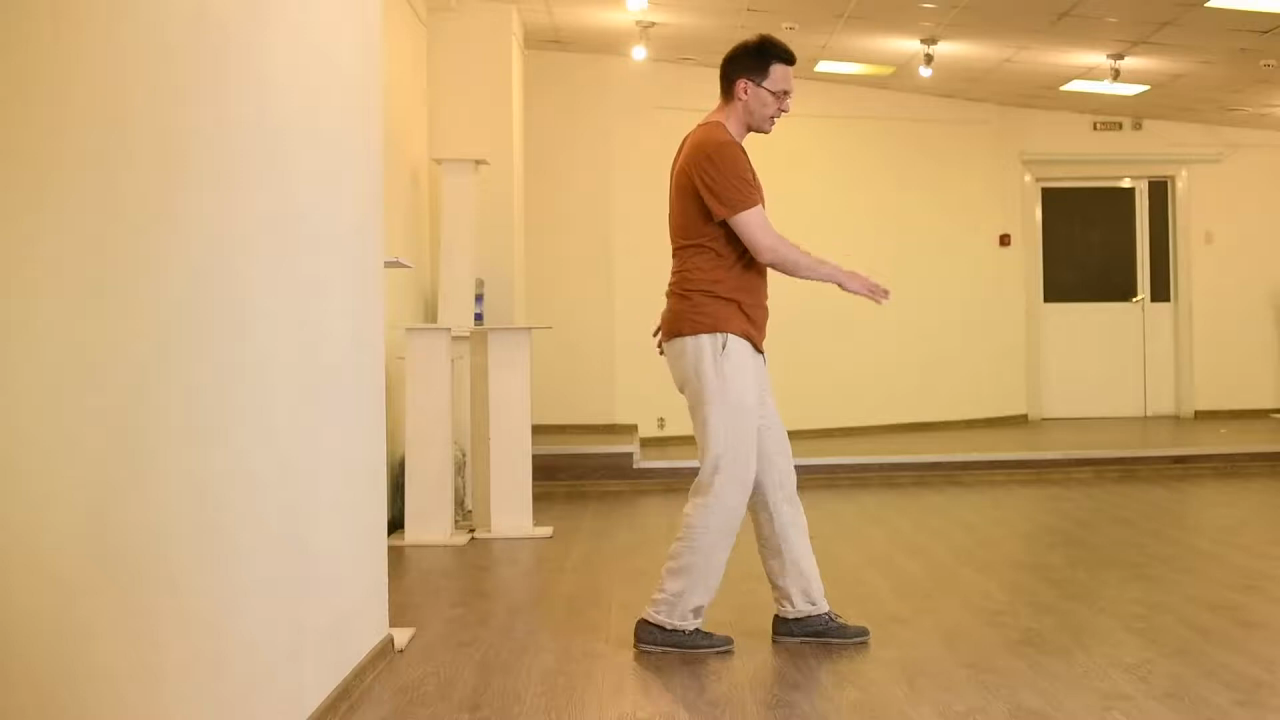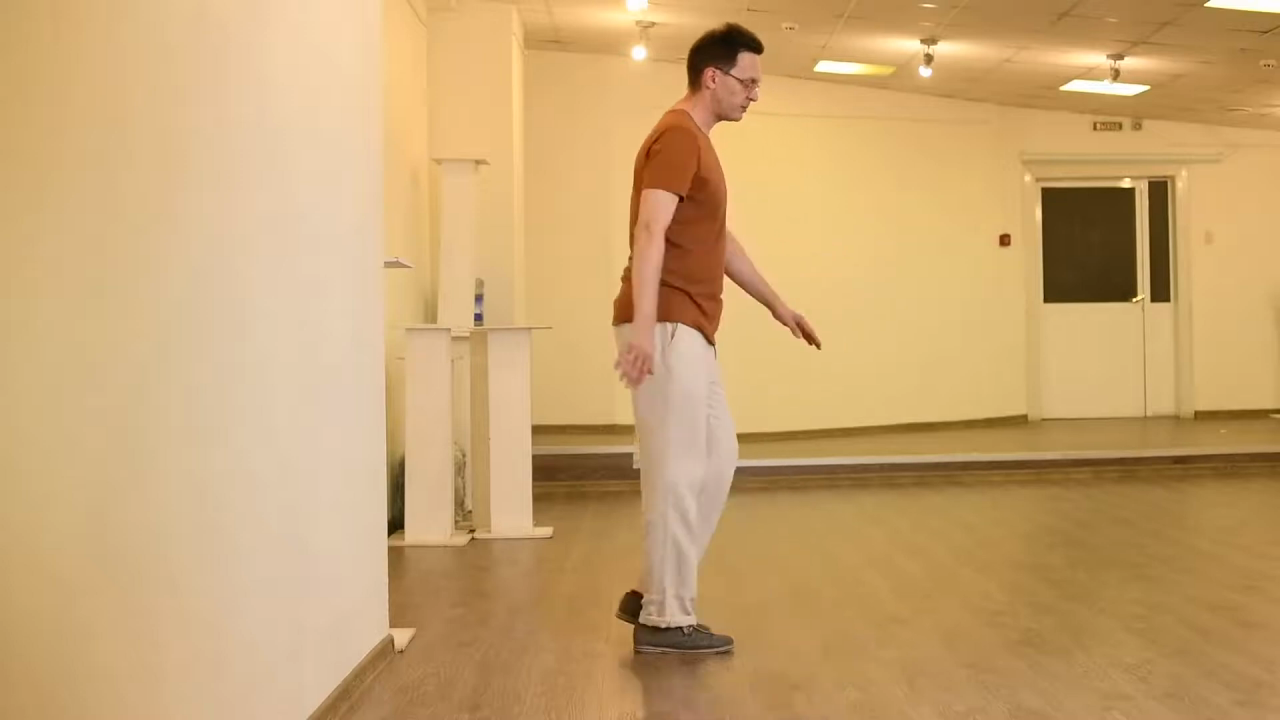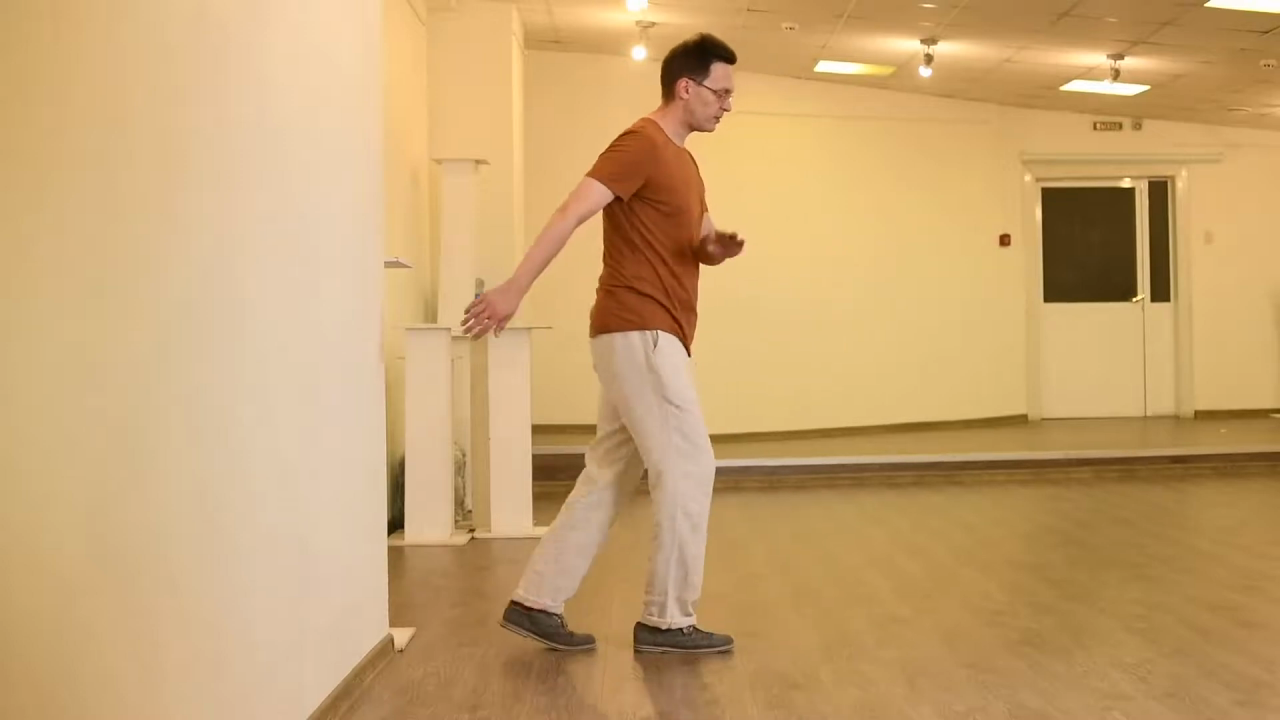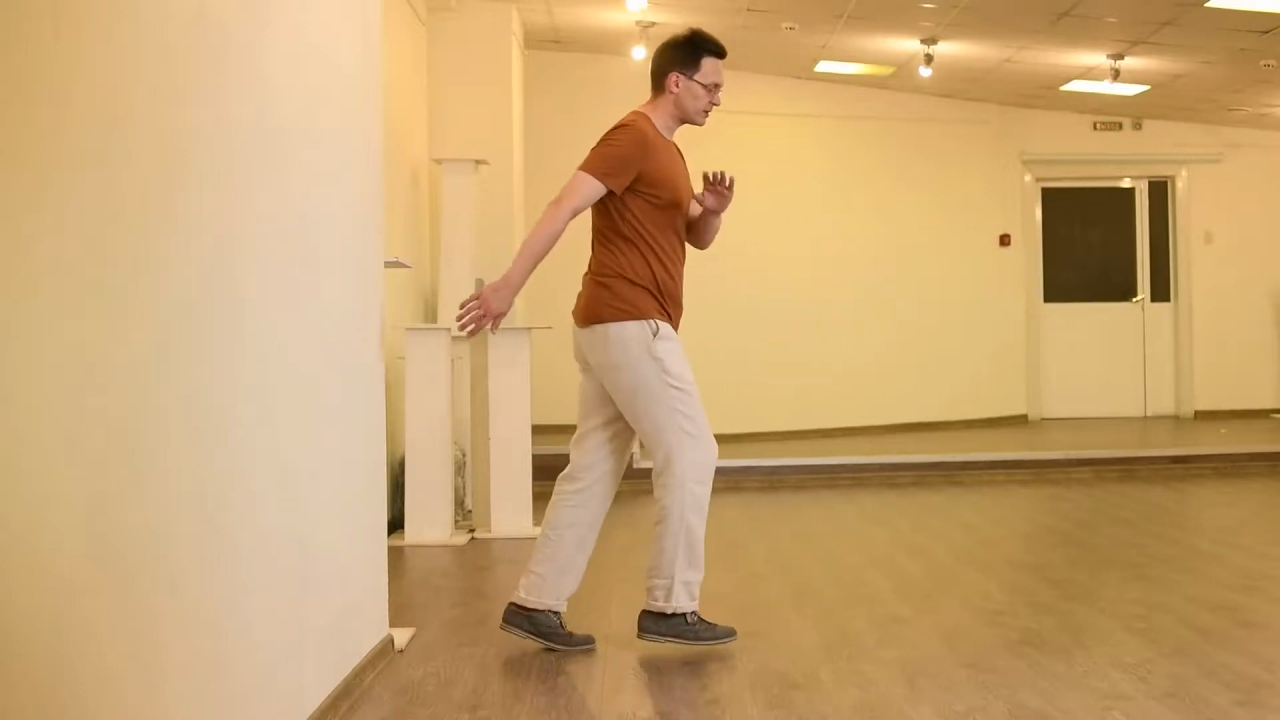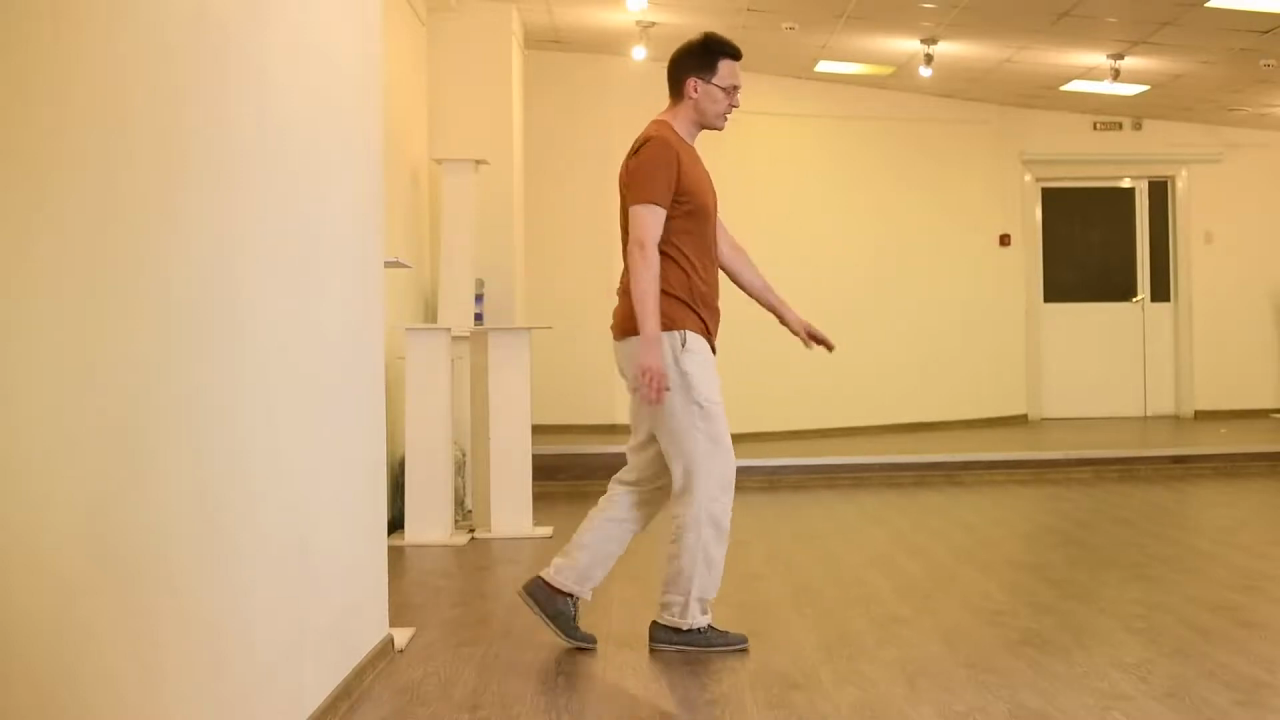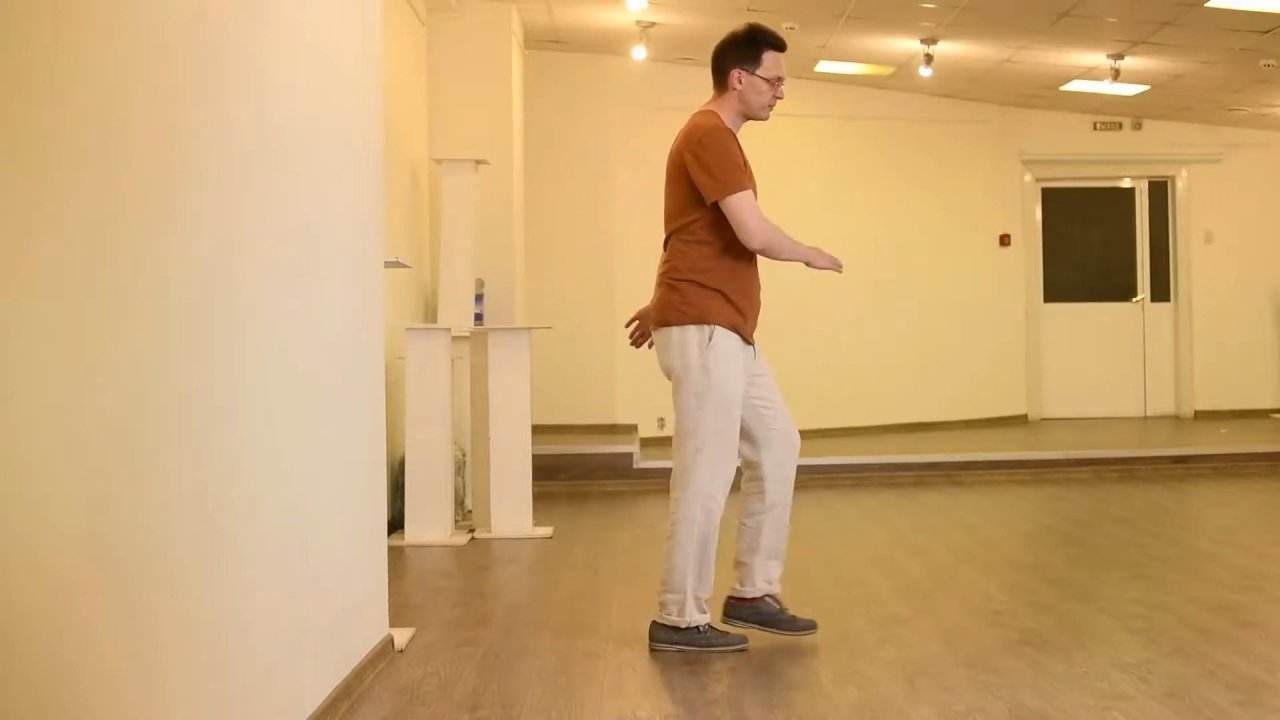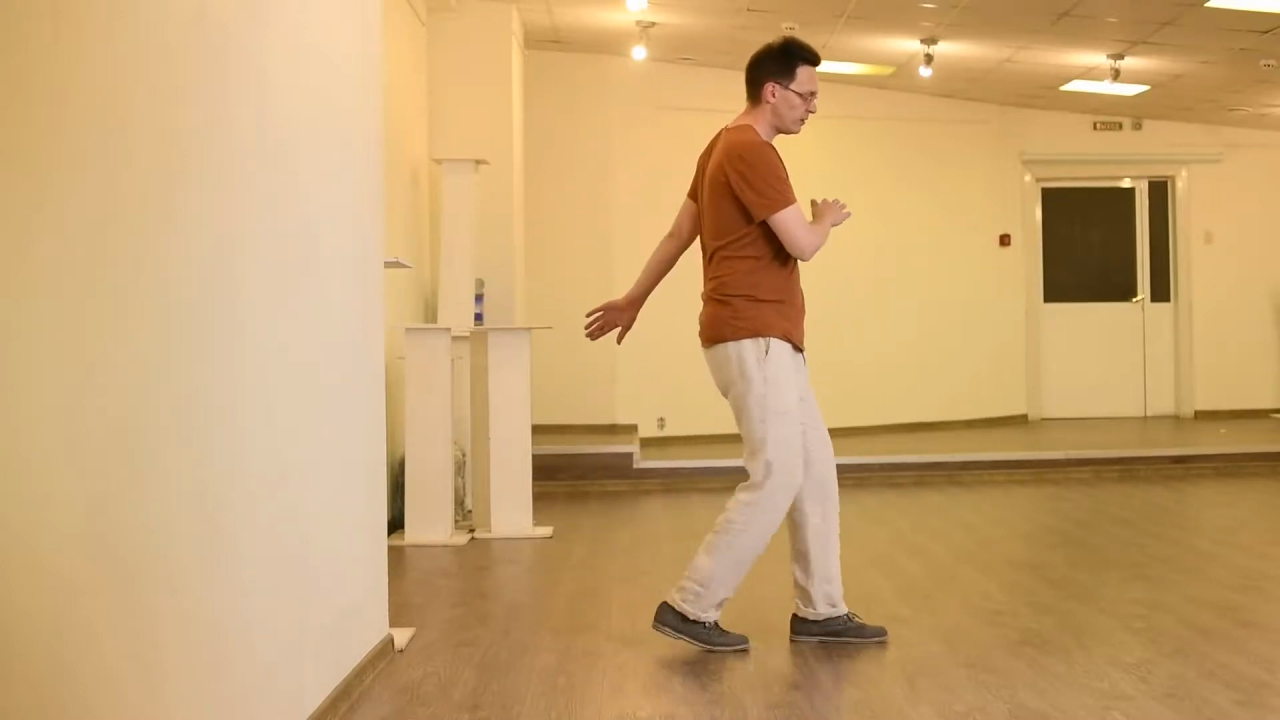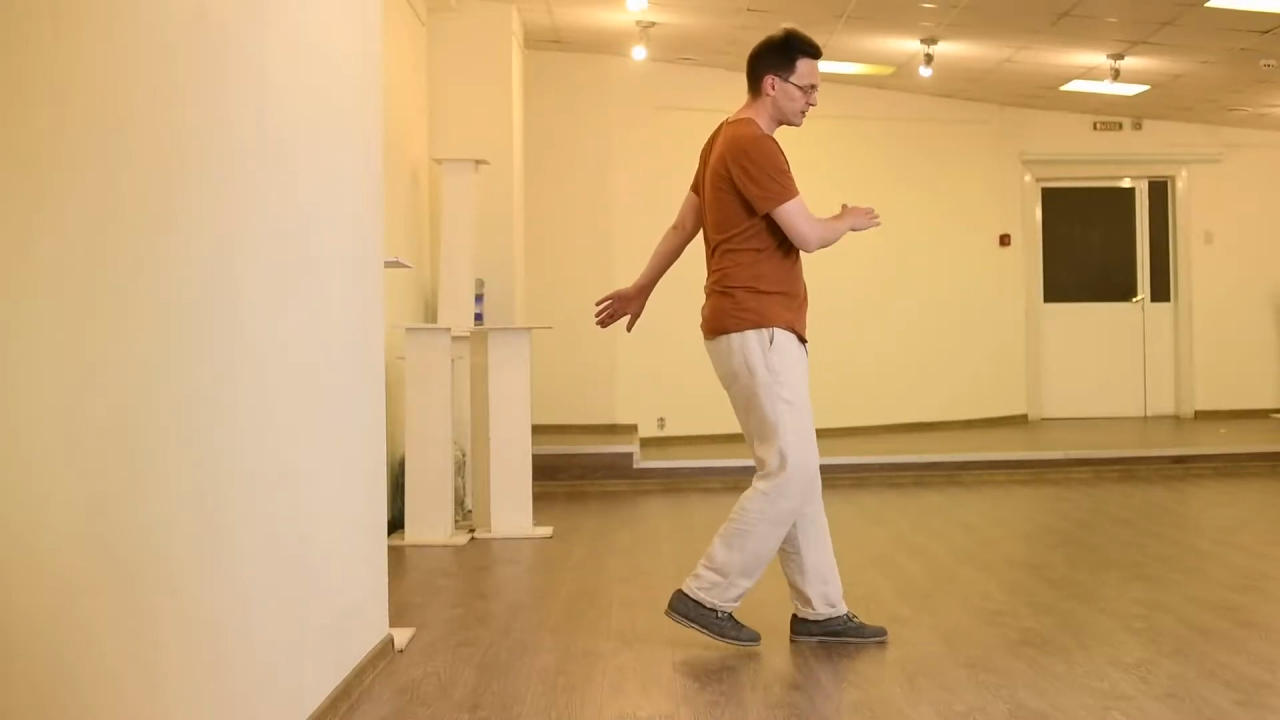
dt=0.3s
person 1, frame 1
left shoulder: (710, 145)
right shoulder: (718, 149)
right elbow: (765, 247)
left wrist: (678, 305)
right wrist: (842, 276)
left hip: (723, 338)
right hip: (713, 337)
left knee: (774, 474)
right knee: (728, 476)
left ankle: (803, 610)
right ankle: (669, 619)
person 1, frame 2
left shoulder: (693, 140)
right shoulder: (676, 137)
left elbow: (718, 241)
right elbow: (651, 230)
left wrist: (778, 305)
right wrist: (640, 323)
left hip: (685, 329)
right hip: (666, 329)
left knee: (713, 460)
right knee: (679, 472)
left ankle: (659, 591)
right ankle: (665, 618)
person 1, frame 3
left shoulder: (682, 160)
right shoulder: (641, 144)
left elbow: (699, 244)
right elbow: (570, 214)
left wrist: (719, 244)
right wrist: (513, 288)
left hip: (649, 338)
right hip: (642, 337)
left knee: (610, 474)
right knee: (689, 469)
left ankle: (535, 603)
right ankle: (668, 620)
person 1, frame 4
left shoulder: (667, 152)
right shoulder: (629, 139)
left elbow: (695, 236)
right elbow: (562, 209)
left wrist: (711, 209)
right wrist: (508, 284)
left hip: (614, 327)
right hip: (628, 326)
left knee: (592, 470)
right knee: (691, 452)
left ankle: (536, 605)
right ankle: (671, 607)
person 1, frame 5
left shoulder: (683, 153)
right shoulder: (658, 147)
left elbow: (721, 247)
right elbow: (643, 249)
left wrist: (786, 314)
right wrist: (648, 339)
left hip: (672, 340)
right hip: (668, 338)
left knee: (647, 476)
right knee: (709, 473)
left ankle: (560, 584)
right ankle: (683, 619)
person 1, frame 6
left shoulder: (711, 136)
right shoulder: (710, 136)
left elbow: (688, 228)
right elbow: (754, 233)
left wrist: (657, 303)
right wrist: (813, 254)
left hip: (722, 330)
right hip: (703, 328)
left knee: (776, 446)
right knee: (707, 471)
left ankle: (753, 592)
right ankle: (680, 618)
person 1, frame 7
left shoulder: (727, 147)
right shoulder: (750, 152)
left elbow: (678, 233)
right elbow: (802, 244)
left wrist: (634, 300)
right wrist: (827, 219)
left hip: (764, 340)
right hip: (755, 340)
left knee: (815, 470)
right knee: (777, 477)
left ankle: (822, 610)
right ankle: (691, 607)
person 1, frame 8
left shoulder: (730, 140)
right shoulder: (753, 145)
left elbow: (684, 223)
right elbow: (806, 235)
left wrist: (642, 287)
right wrist: (847, 221)
left hip: (756, 331)
right hip: (756, 331)
left knee: (799, 471)
right knee: (788, 469)
left ankle: (819, 610)
right ankle: (704, 597)
